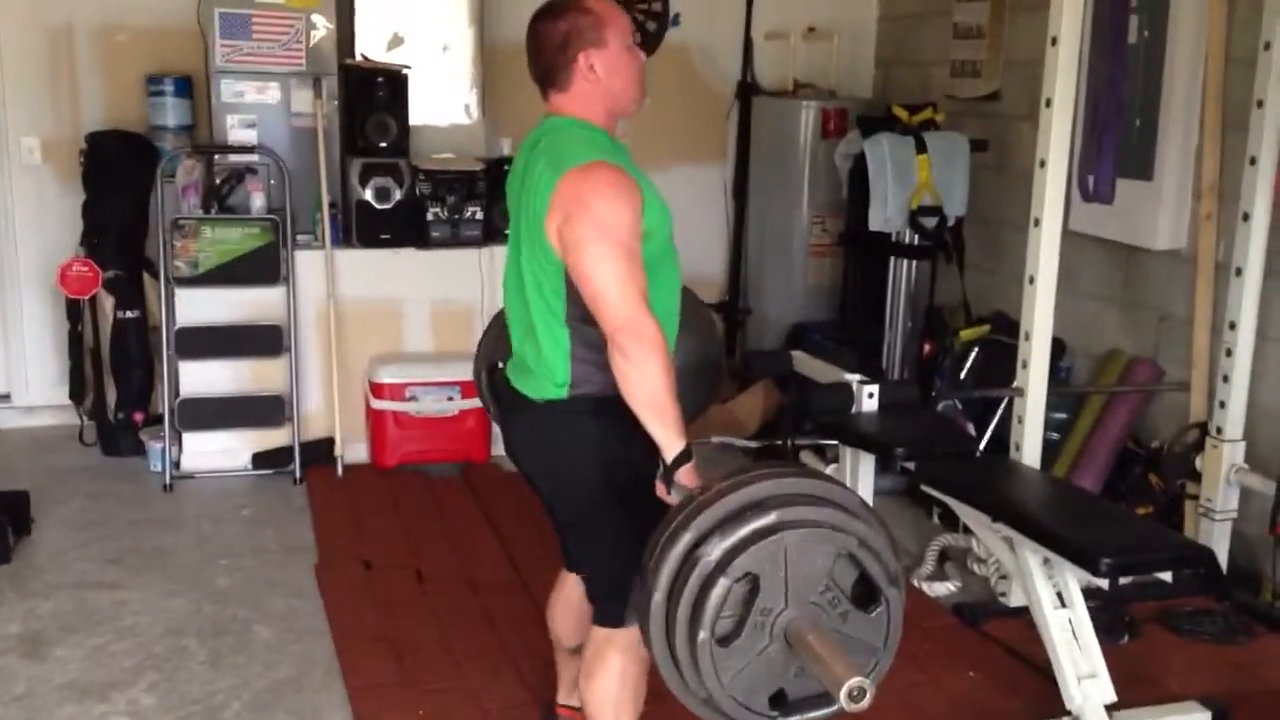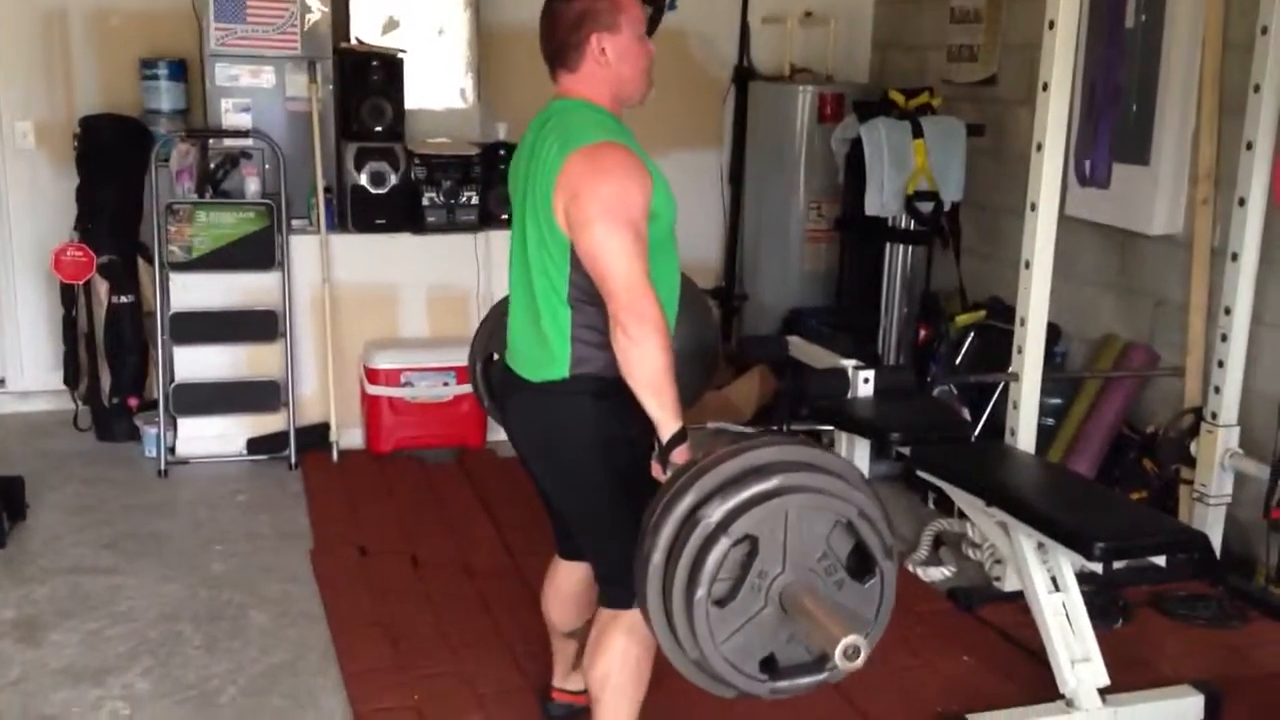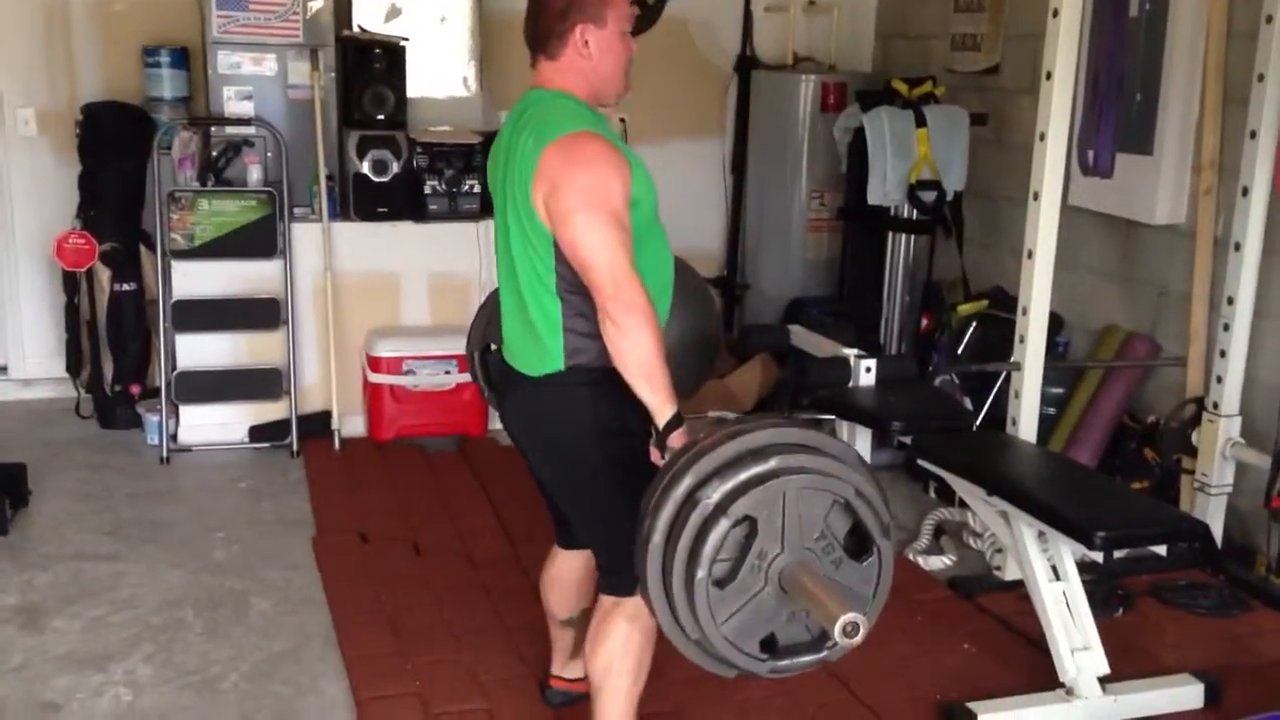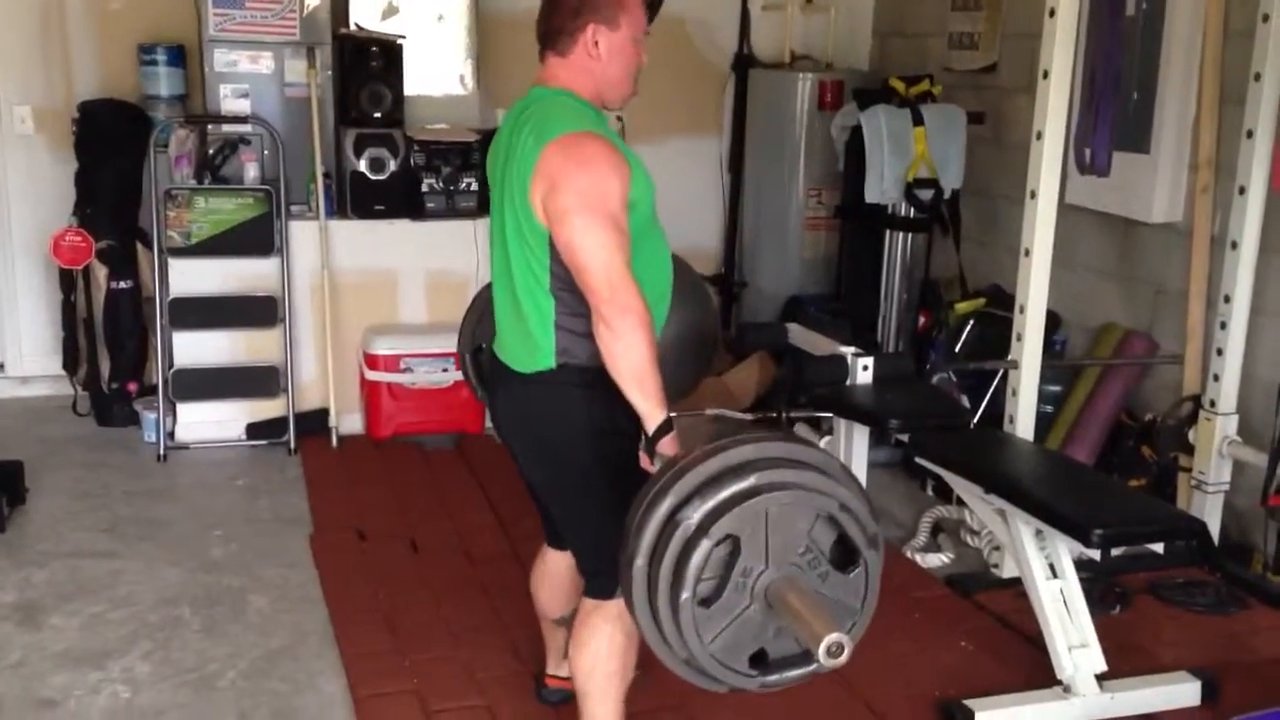
dt=0.3s
person 1, frame 1
left shoulder: (544, 150)
right shoulder: (596, 179)
right elbow: (628, 332)
right wrist: (677, 455)
left hip: (544, 405)
right hip: (586, 425)
left knee: (588, 567)
right knee: (630, 609)
person 1, frame 2
left shoulder: (548, 133)
right shoulder: (604, 158)
right elbow: (632, 310)
right wrist: (673, 434)
left hip: (540, 388)
right hip: (584, 407)
left knee: (580, 551)
right knee: (638, 591)
person 1, frame 3
left shoulder: (526, 124)
right shoulder: (581, 149)
right elbow: (618, 298)
right wrist: (669, 418)
left hip: (538, 381)
right hip: (584, 397)
left knee: (579, 538)
right knee: (639, 577)
person 1, frame 4
left shoulder: (527, 121)
right shoulder: (581, 149)
right elbow: (613, 303)
right wrist: (659, 424)
left hip: (530, 379)
right hip: (574, 397)
left knee: (568, 539)
right knee: (621, 580)
